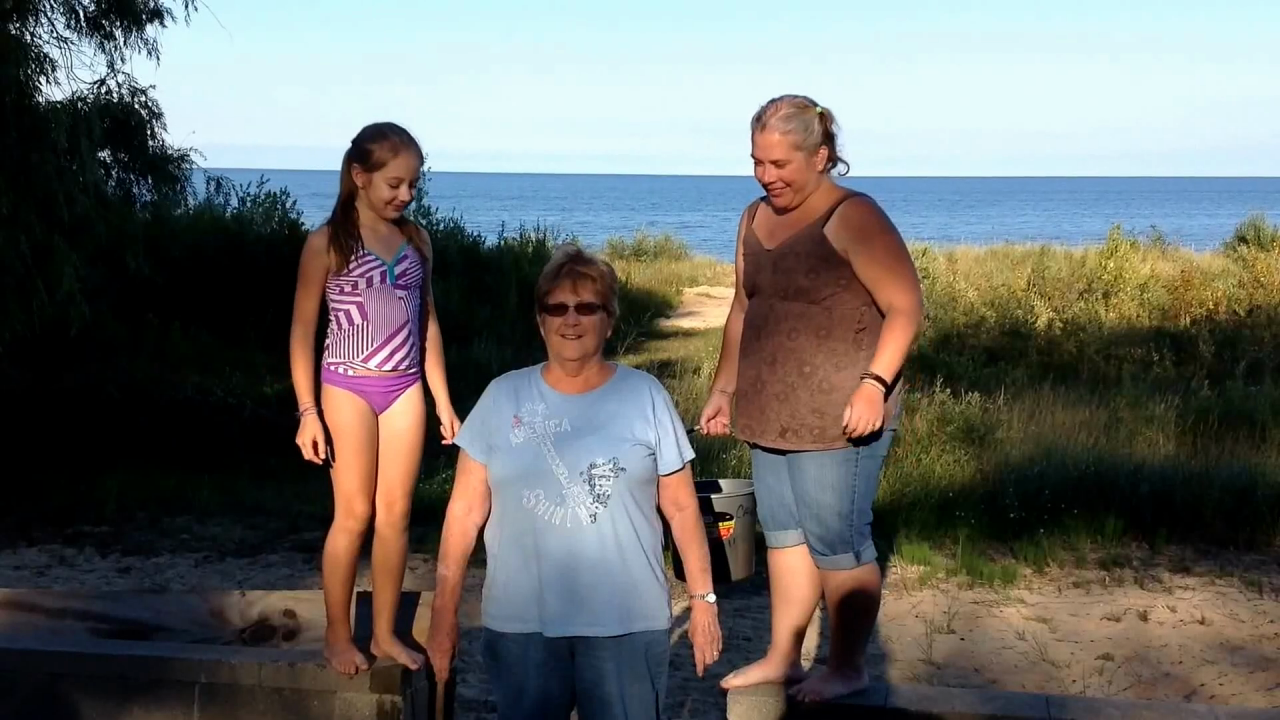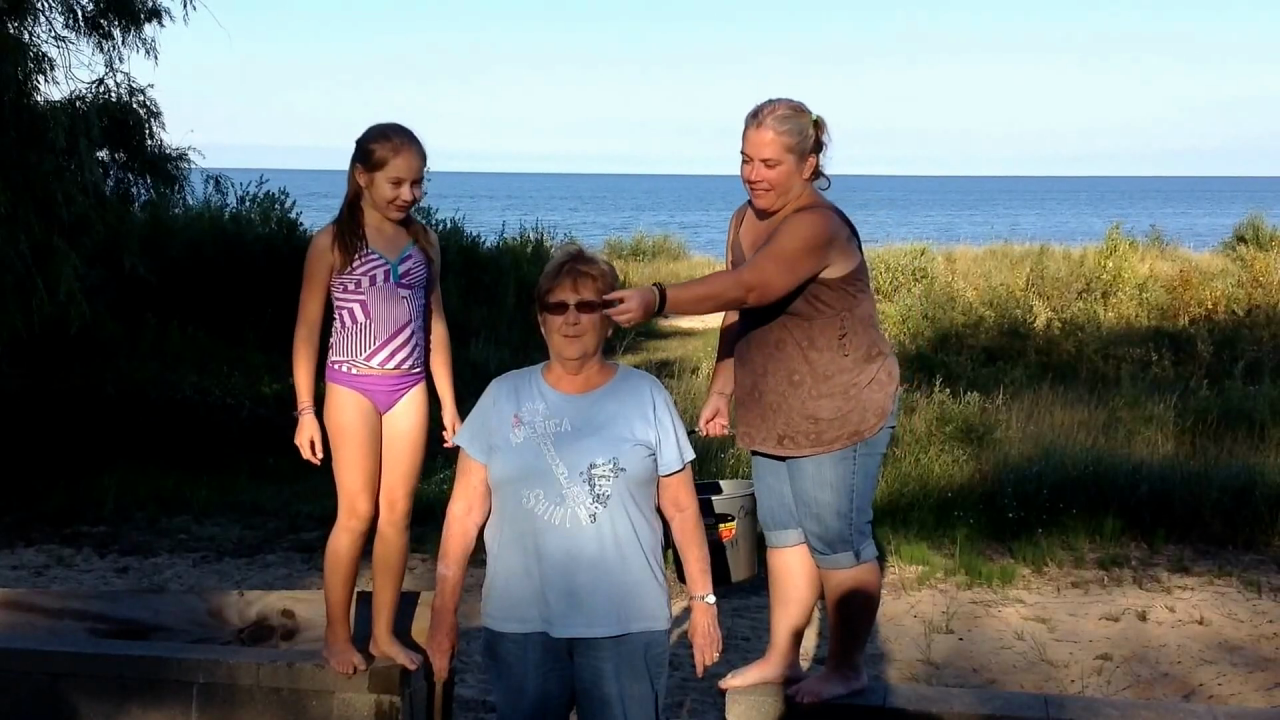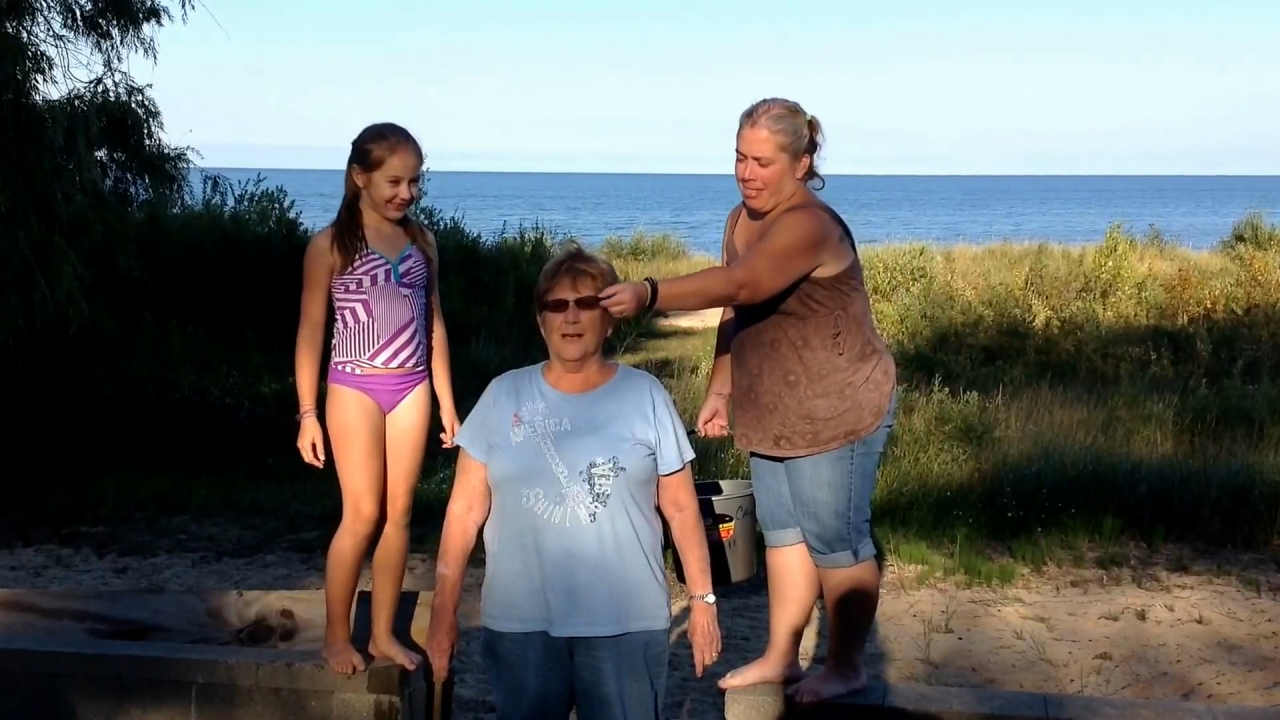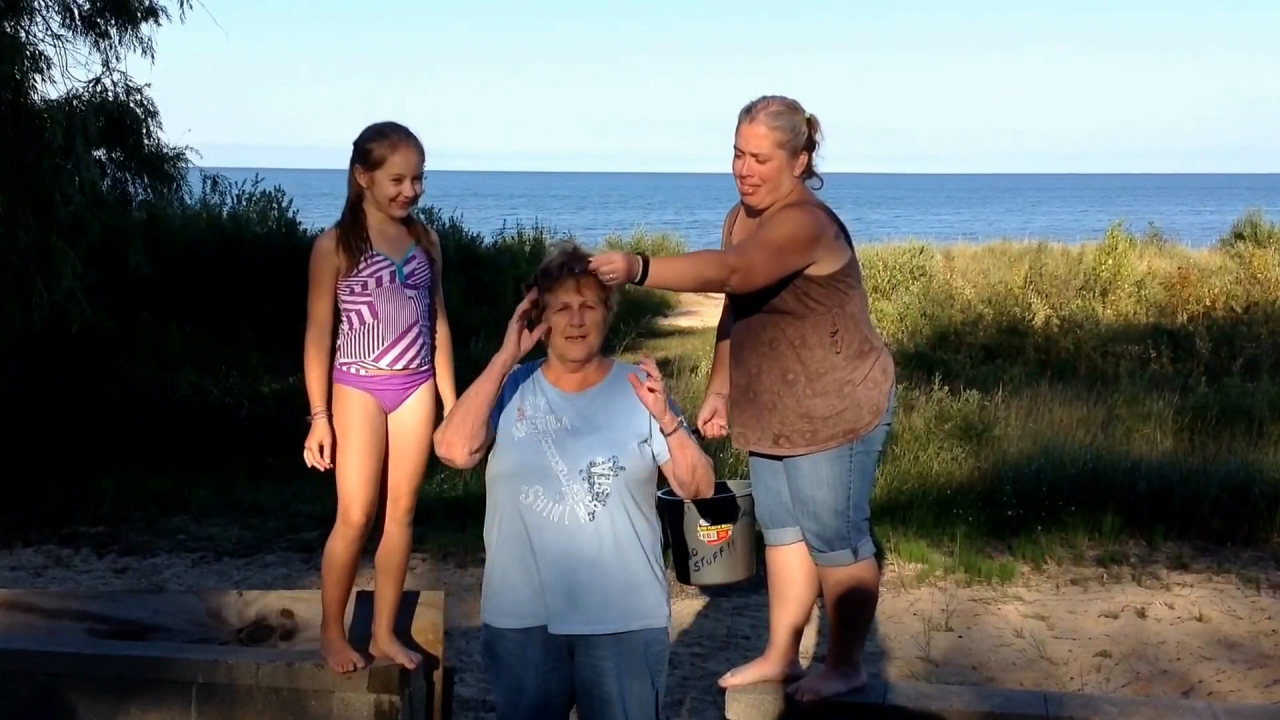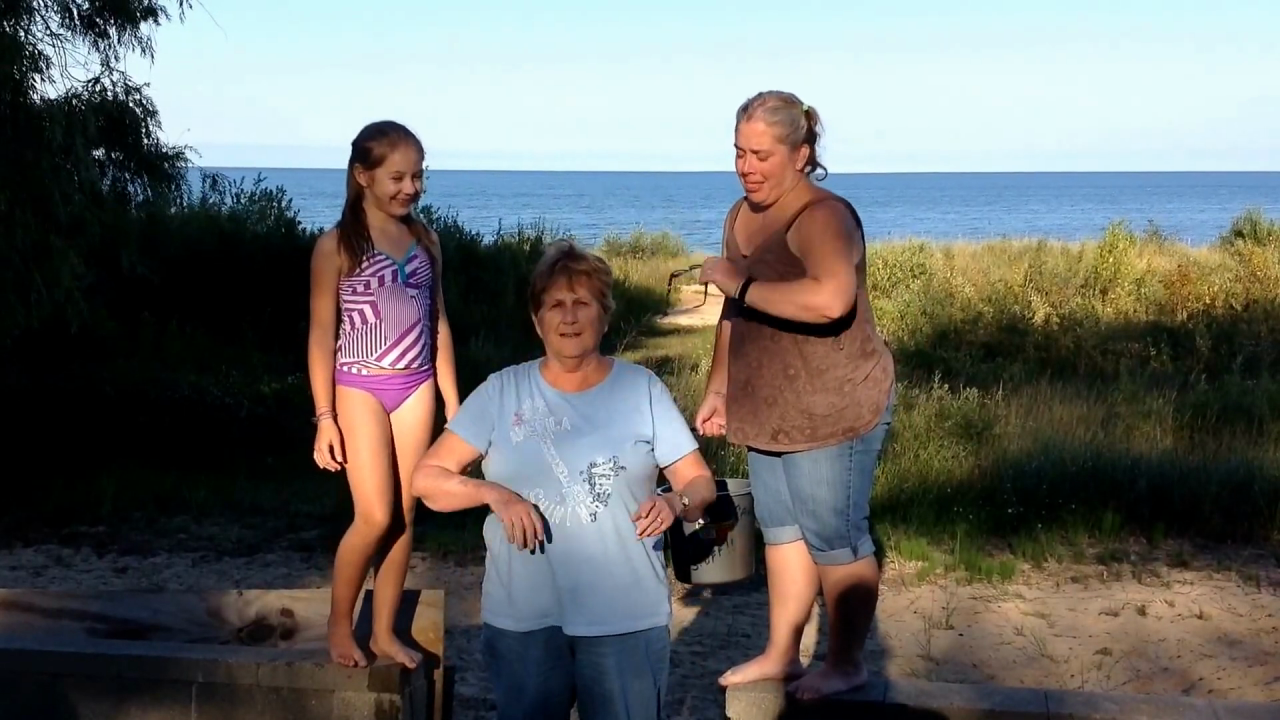
dt=0.7s
person 1, frame 1
left shoulder: (854, 217)
right shoulder: (755, 218)
left elbow: (904, 307)
left wrist: (875, 383)
right wrist: (723, 389)
left hip: (837, 414)
right hip: (772, 412)
left knee: (837, 541)
right knee: (783, 532)
left ankle: (848, 667)
right ankle: (781, 658)
person 1, frame 2
left shoulder: (817, 225)
right shoulder: (745, 220)
left elbow: (746, 289)
left wrist: (657, 299)
right wrist: (722, 389)
left hip: (839, 412)
right hip: (775, 413)
left knee: (836, 540)
right knee: (783, 532)
left ankle: (846, 667)
right ankle: (780, 656)
person 1, frame 3
left shoulder: (809, 225)
right shoulder: (741, 219)
left elbow: (737, 285)
left wrist: (647, 294)
right wrist: (720, 390)
left hip: (836, 412)
right hip: (773, 412)
left knee: (834, 539)
right knee: (783, 532)
left ankle: (846, 666)
right ankle: (780, 656)
person 1, frame 4
left shoulder: (805, 223)
right shoulder: (740, 217)
left elbow: (729, 271)
left wrist: (637, 268)
right wrist: (720, 390)
left hip: (834, 410)
right hip: (773, 411)
left knee: (835, 539)
right knee: (782, 531)
left ankle: (845, 664)
right ankle: (780, 655)
person 1, frame 5
left shoulder: (824, 217)
right shoulder: (740, 216)
left elbow: (830, 300)
left wrist: (740, 283)
right wrist: (717, 389)
left hip: (834, 410)
right hip: (768, 411)
left knee: (834, 538)
right knee: (781, 530)
left ankle: (845, 662)
right ankle: (779, 654)
person 2, frame 1
left shoulder: (416, 240)
right shoulder: (327, 242)
right elbow: (302, 329)
left wrist: (443, 400)
right wrist: (307, 411)
left hip: (404, 390)
right hip: (348, 389)
left knee: (396, 513)
right knee: (353, 514)
left ankle: (385, 633)
right ankle: (337, 635)
person 2, frame 2
left shoulder: (424, 242)
right shoulder: (333, 242)
left elbow: (435, 322)
right elbow: (307, 329)
left wrist: (449, 402)
right wrist: (305, 411)
left hip: (409, 390)
right hip: (353, 388)
left knee: (398, 513)
right knee: (357, 513)
left ankle: (384, 633)
right ankle: (337, 635)
person 2, frame 3
left shoulder: (421, 241)
right shoulder: (331, 244)
right elbow: (310, 331)
left wrist: (447, 400)
right wrist: (307, 413)
left hip: (411, 390)
right hip: (355, 389)
left knee: (399, 513)
right knee: (363, 514)
left ankle: (383, 633)
right ankle: (336, 635)
person 2, frame 4
left shoulder: (425, 241)
right shoulder: (336, 245)
right elbow: (319, 333)
left wrist: (451, 401)
right wrist: (319, 416)
left hip: (416, 389)
right hip: (360, 389)
left knee: (401, 513)
right knee: (355, 516)
left ankle: (384, 633)
right ankle: (332, 631)
person 2, frame 5
left shoulder: (425, 240)
right shoulder: (337, 245)
right elbow: (321, 334)
left wrist: (453, 402)
right wrist: (324, 417)
left hip: (415, 389)
right hip: (360, 389)
left knee: (405, 513)
right knee: (375, 515)
left ankle: (385, 631)
right ankle: (339, 624)
person 3, frame 1
left shoulder: (645, 396)
right shoulder: (502, 397)
left elbow: (680, 507)
right elbow: (465, 511)
left wrist: (702, 598)
right wrist: (444, 612)
left hip: (628, 623)
right hip: (520, 624)
person 3, frame 2
left shoulder: (646, 395)
right shoulder: (503, 396)
left elbow: (681, 508)
right elbow: (465, 510)
left wrist: (702, 599)
right wrist: (444, 611)
left hip: (627, 623)
right hip: (520, 622)
person 3, frame 3
left shoulder: (645, 395)
right shoulder: (503, 395)
left elbow: (680, 506)
right elbow: (465, 509)
left wrist: (702, 598)
right wrist: (444, 609)
left hip: (626, 621)
right hip: (520, 621)
person 3, frame 4
left shoulder: (638, 387)
right shoulder: (510, 390)
left elbow: (698, 486)
right elbow: (453, 449)
left wrist: (666, 418)
right wrist: (505, 356)
left hip: (624, 617)
right hip: (521, 616)
person 3, frame 5
left shoulder: (642, 388)
right shoulder: (500, 392)
left elbow: (701, 484)
right elbow: (426, 478)
left wrist: (675, 503)
right wrist: (495, 493)
left hip: (625, 617)
right hip: (522, 617)
